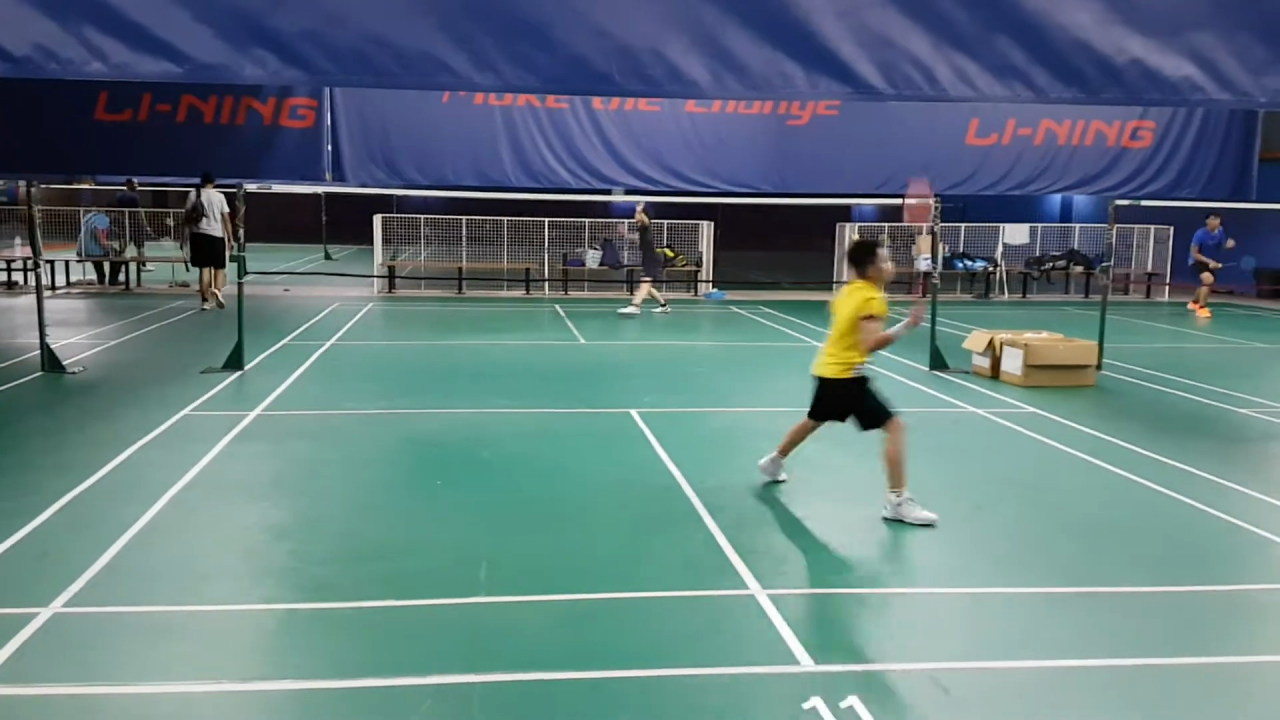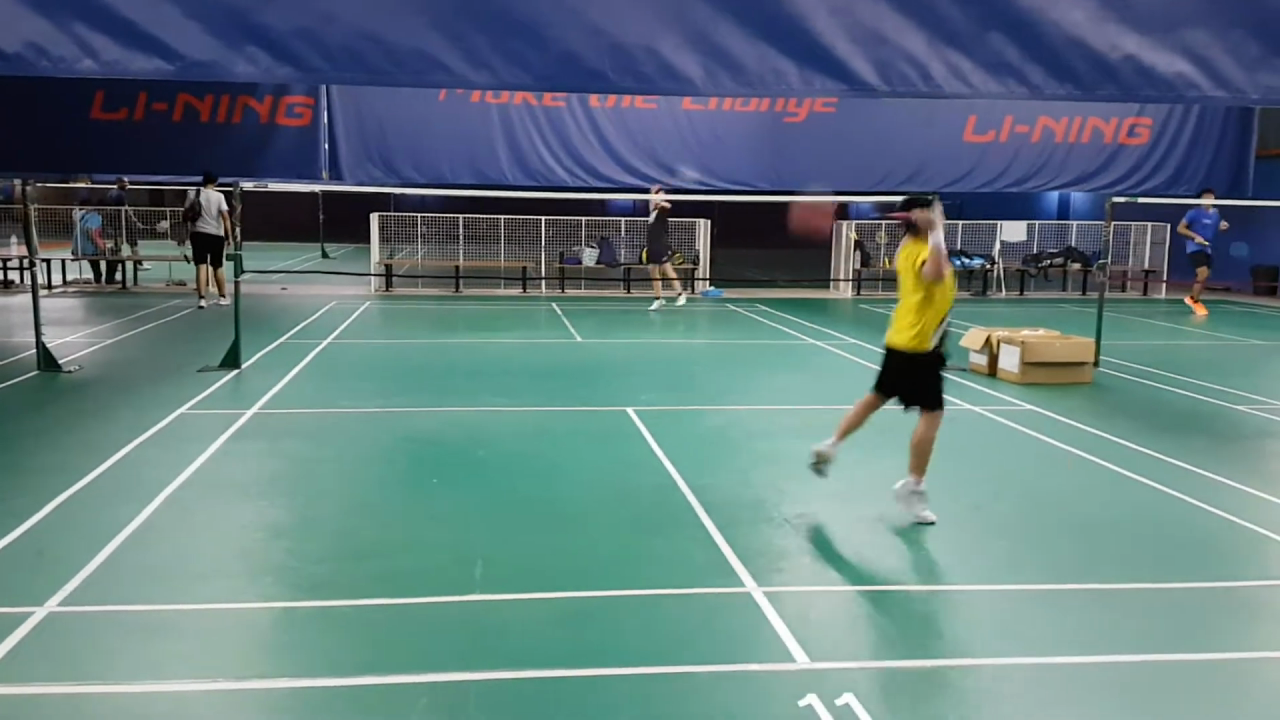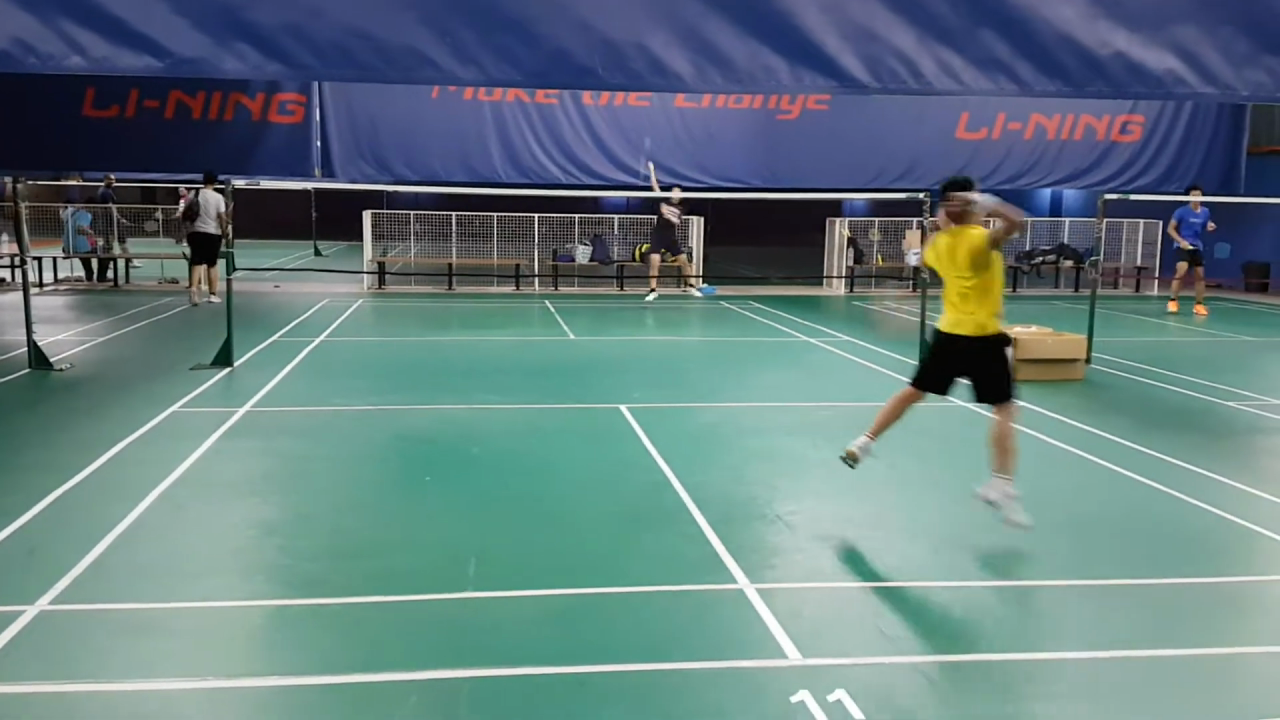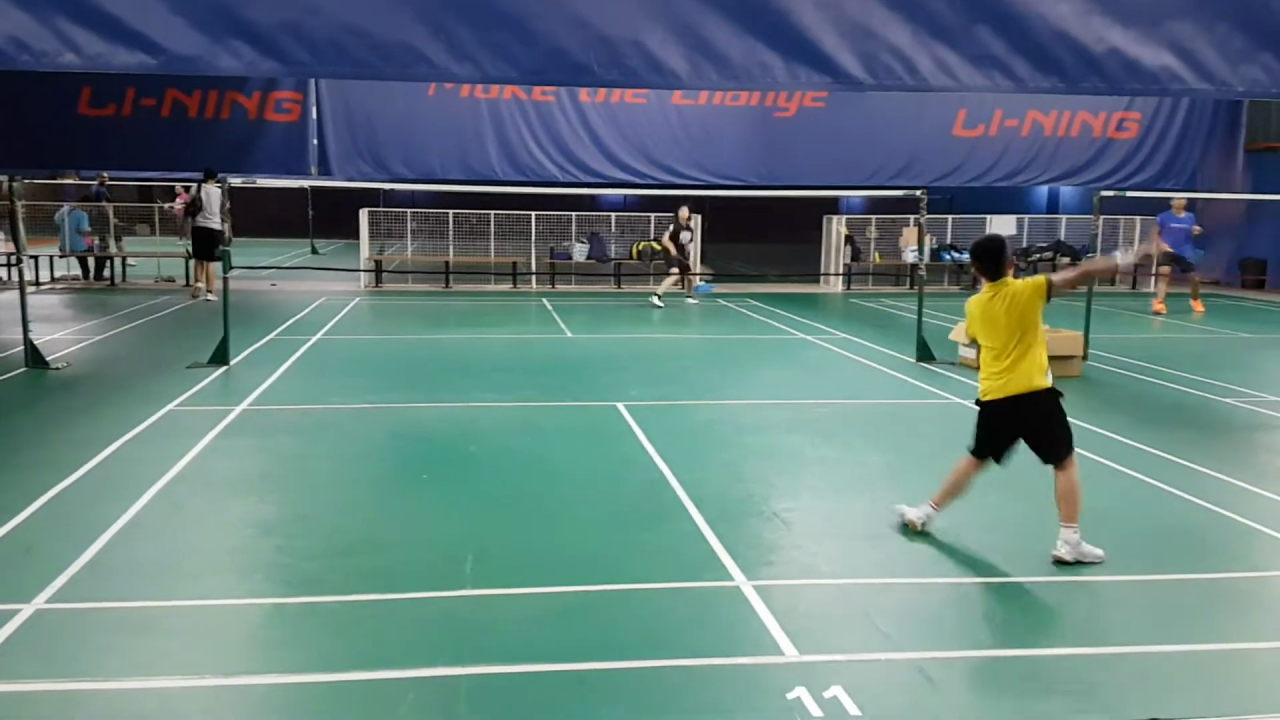
dt=0.2s
person 1, frame 1
left shoulder: (849, 291)
right shoulder: (871, 299)
right elbow: (870, 343)
right wrist: (904, 327)
left hip: (827, 371)
right hip: (839, 376)
left knee: (814, 421)
right knee: (894, 428)
left ankle: (773, 463)
right ankle: (899, 503)
person 1, frame 2
left shoulder: (906, 250)
right shoulder: (927, 253)
right elbow: (933, 274)
right wrist: (935, 232)
left hip: (898, 342)
right hip: (919, 346)
left knee: (877, 397)
right knee: (931, 415)
left ankle: (829, 447)
right ankle: (912, 487)
person 1, frame 3
left shoulder: (937, 243)
right shoulder: (979, 238)
right elbow: (1013, 223)
left wrist: (949, 218)
right wrist: (985, 203)
left hip: (948, 332)
right hip: (982, 336)
left knee: (913, 392)
right knee: (1004, 410)
left ankle: (862, 444)
right ankle: (1000, 485)
person 1, frame 4
left shoulder: (975, 306)
right shoulder: (1027, 290)
right elbow: (1079, 274)
right wrist: (1119, 261)
left hip: (993, 396)
right hip: (1034, 393)
left knee: (976, 461)
right knee: (1065, 464)
left ankle: (922, 513)
right ankle: (1069, 541)
